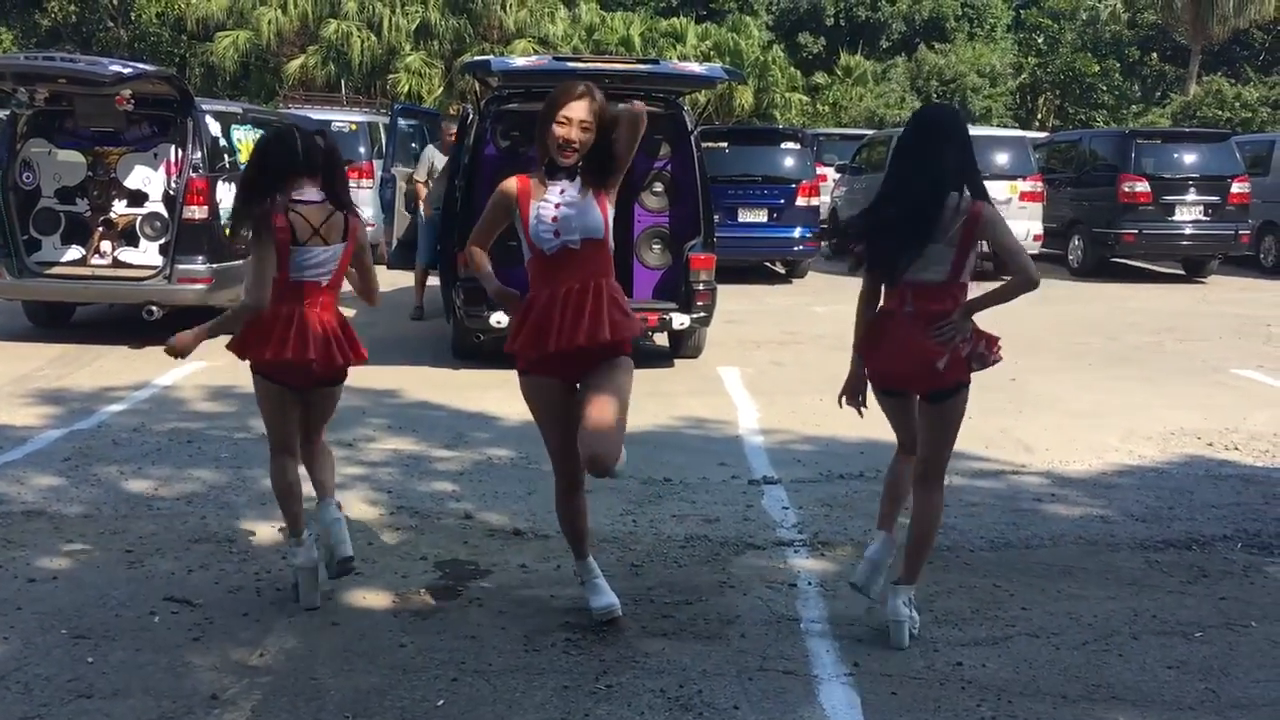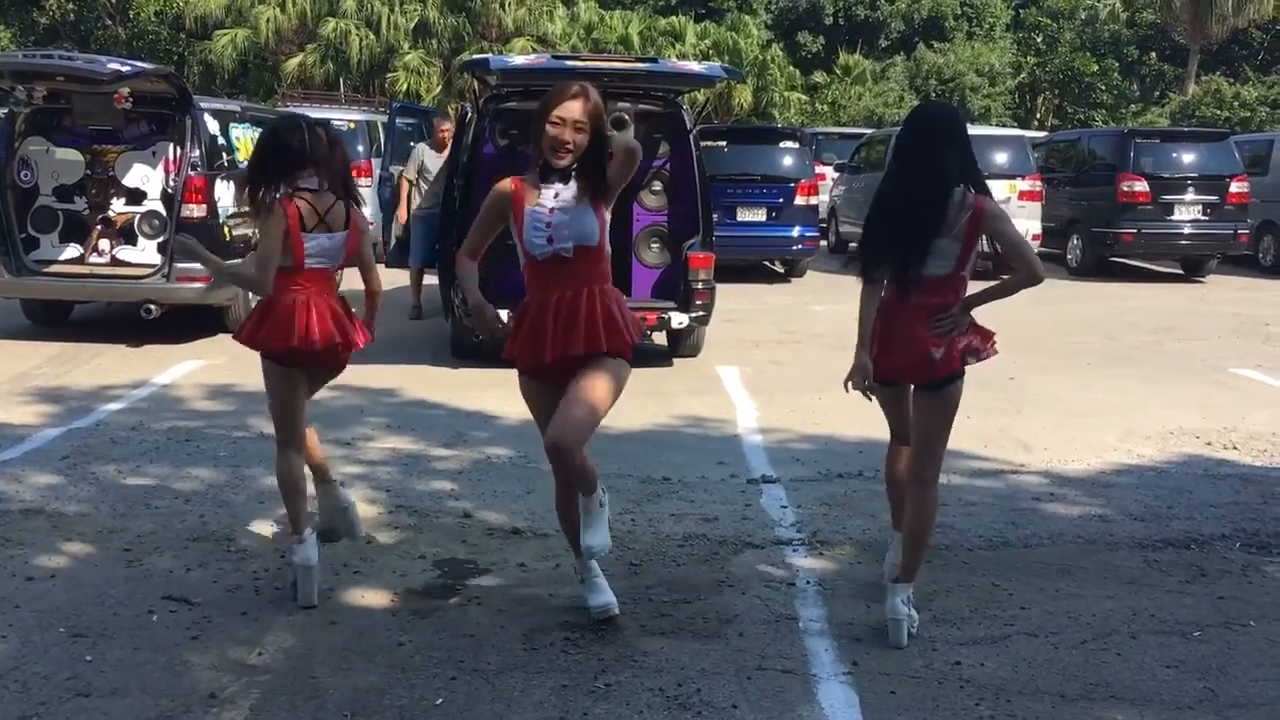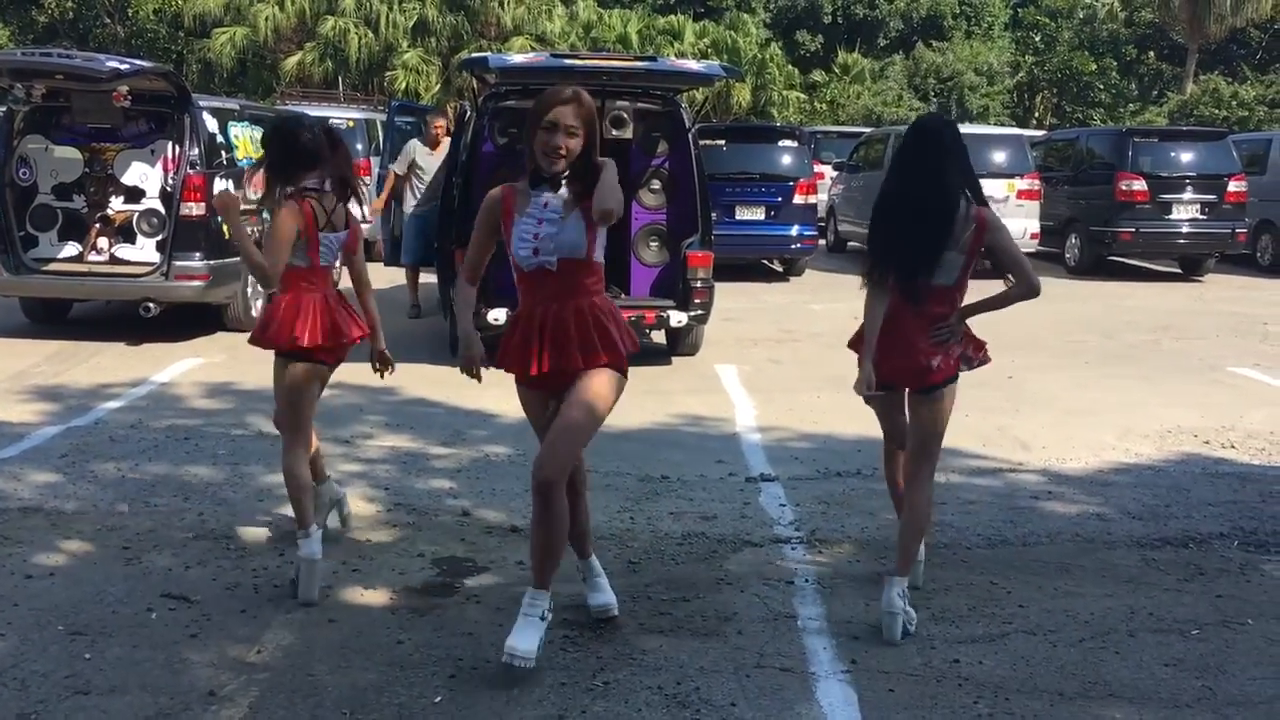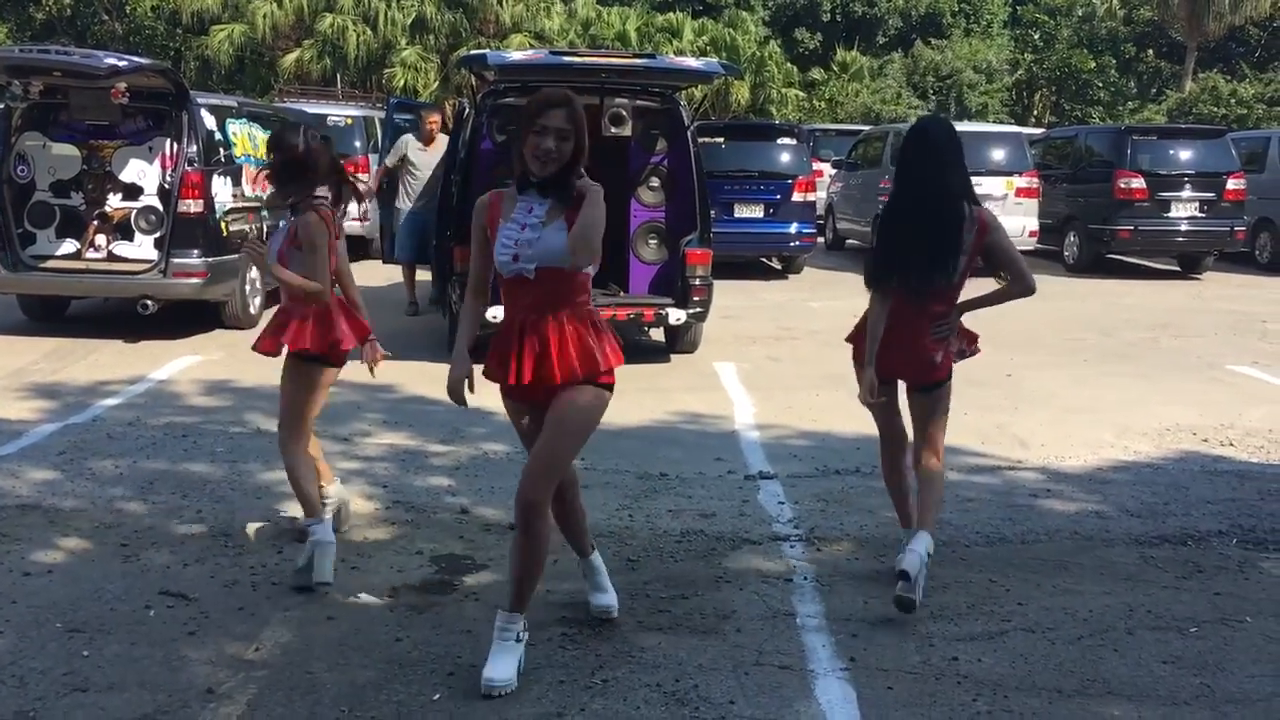
dt=0.1s
person 1, frame 1
left shoulder: (604, 182)
right shoulder: (515, 190)
left elbow: (636, 115)
right elbow: (474, 247)
left wrist: (607, 118)
right wrist: (492, 286)
left hip: (603, 333)
right hip: (542, 335)
left knee: (600, 454)
right knee: (567, 470)
left ankle: (601, 450)
right ankle: (587, 572)
person 1, frame 2
left shoulder: (600, 183)
right shoulder: (509, 193)
left elbow: (629, 149)
right elbow: (468, 254)
left wrist: (613, 143)
right wrist: (475, 298)
left hip: (599, 333)
right hip: (536, 339)
left knee: (563, 444)
right knee: (562, 460)
left ankle: (593, 498)
right ankle: (594, 572)
person 1, frame 3
left shoulder: (593, 191)
right shoulder: (502, 201)
left elbow: (610, 211)
right elbow: (467, 280)
left wrist: (600, 168)
right wrist: (468, 332)
left hip: (594, 345)
right hip: (533, 345)
left knee: (548, 471)
right knee: (567, 472)
left ankle: (536, 603)
right ankle: (590, 568)
person 1, frame 4
left shoulder: (585, 196)
right shoulder: (490, 206)
left elbow: (584, 263)
right elbow: (475, 294)
left wrist: (574, 189)
right wrist: (459, 357)
left hip: (578, 359)
right hip: (518, 355)
left knee: (533, 495)
right knee: (557, 482)
left ankle: (511, 628)
right ankle: (592, 564)
person 2, frame 1
left shoulder: (888, 212)
right shoulder: (976, 212)
left elbow: (871, 292)
right elbow: (1028, 277)
left wrist: (858, 367)
right wrist: (968, 309)
left hip: (889, 346)
right hip: (945, 352)
left knee: (907, 451)
right knee: (930, 478)
left ankle: (881, 545)
right ankle: (900, 598)
person 2, frame 2
left shoulder: (890, 205)
right shoulder: (977, 207)
left elbow: (873, 282)
right elbow: (1032, 272)
left wrist: (861, 354)
right wrist: (968, 302)
left hip: (891, 339)
right hip: (942, 344)
left knee: (901, 441)
right knee: (926, 467)
left ankle: (899, 547)
right ankle: (901, 592)
person 2, frame 3
left shoulder: (893, 215)
right shoulder: (979, 219)
left elbow: (878, 291)
right elbow: (1029, 285)
left wrist: (866, 362)
right wrist: (965, 313)
left hip: (890, 344)
right hip: (938, 352)
left knee: (897, 447)
right knee: (921, 469)
left ankle: (908, 552)
right ankle: (896, 585)
person 2, frame 4
left shoulder: (896, 218)
right shoulder: (979, 221)
left elbow: (881, 295)
right elbow: (1024, 285)
left wrist: (868, 366)
right wrist: (960, 311)
left hip: (889, 343)
right hip: (934, 347)
left knee: (892, 444)
right knee: (931, 452)
left ankle: (912, 542)
right ankle: (918, 542)
person 3, frame 1
left shoulder: (271, 223)
right shoulder: (349, 219)
left elbow: (257, 302)
right elbow: (371, 294)
left wrist: (197, 335)
left hip: (277, 341)
right hip: (328, 341)
left knee: (282, 451)
right knee: (312, 442)
left ankle: (303, 551)
right ankle: (330, 513)
person 3, frame 2
left shoulder: (282, 208)
right shoulder: (347, 208)
left elbow: (259, 282)
right elbow: (373, 282)
left wrist: (203, 256)
right wrist: (368, 324)
left hip: (290, 328)
right hip: (332, 329)
left knee: (286, 438)
right knee: (293, 419)
left ankle: (303, 549)
right ankle: (336, 500)
person 3, frame 3
left shoulder: (291, 208)
right shoulder: (340, 209)
left elbow: (270, 276)
right elbow: (361, 280)
left wrist: (235, 225)
right wrist: (378, 340)
left hip: (302, 324)
right hip: (332, 321)
left knee: (294, 436)
right knee: (291, 418)
left ankle: (309, 545)
right ankle: (326, 492)
person 3, frame 4
left shoulder: (312, 219)
right shoulder: (315, 212)
left elbow: (320, 288)
right elbow: (345, 281)
left wrist: (269, 263)
right wrist: (368, 339)
left hip: (317, 333)
right hip: (313, 332)
left knee: (293, 440)
right knee: (297, 430)
left ankle: (321, 536)
right ankle: (326, 504)
person 4, frame 1
right shoulder: (431, 152)
right elbow: (418, 181)
right wrist: (423, 205)
right hip: (432, 214)
right knee: (423, 261)
right ankle: (418, 303)
person 4, frame 2
right shoulder: (421, 150)
right elbow: (406, 178)
right wrist: (403, 205)
right hip: (423, 213)
right knee: (417, 260)
right ankle: (416, 303)
person 4, frame 3
left shoulder: (452, 146)
right shoulder: (413, 146)
right elbow: (395, 173)
right wrist: (383, 197)
left hip: (441, 212)
right hip: (415, 212)
right knee: (412, 260)
right ankle: (414, 302)
person 4, frame 4
left shoulder: (447, 143)
right shoulder: (406, 141)
right elbow: (386, 165)
right wrist: (374, 187)
right hip: (408, 208)
right knee: (407, 257)
left ankle: (437, 293)
right ankle: (411, 299)
